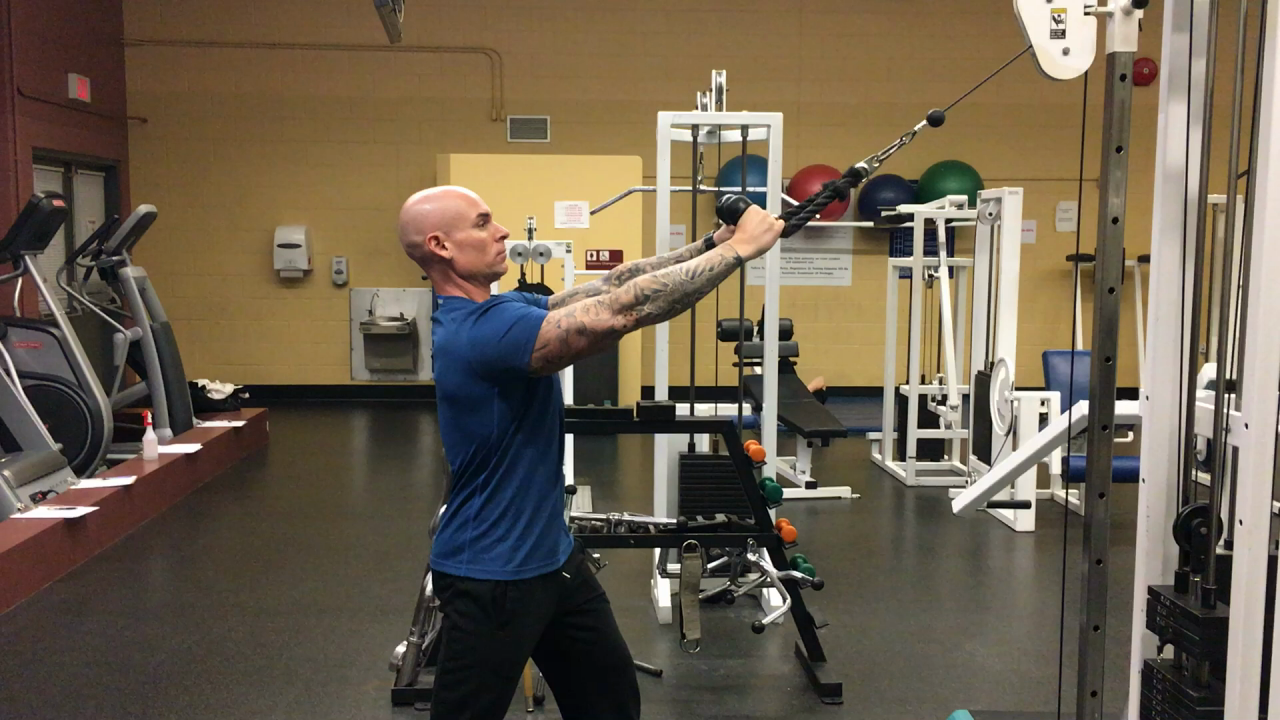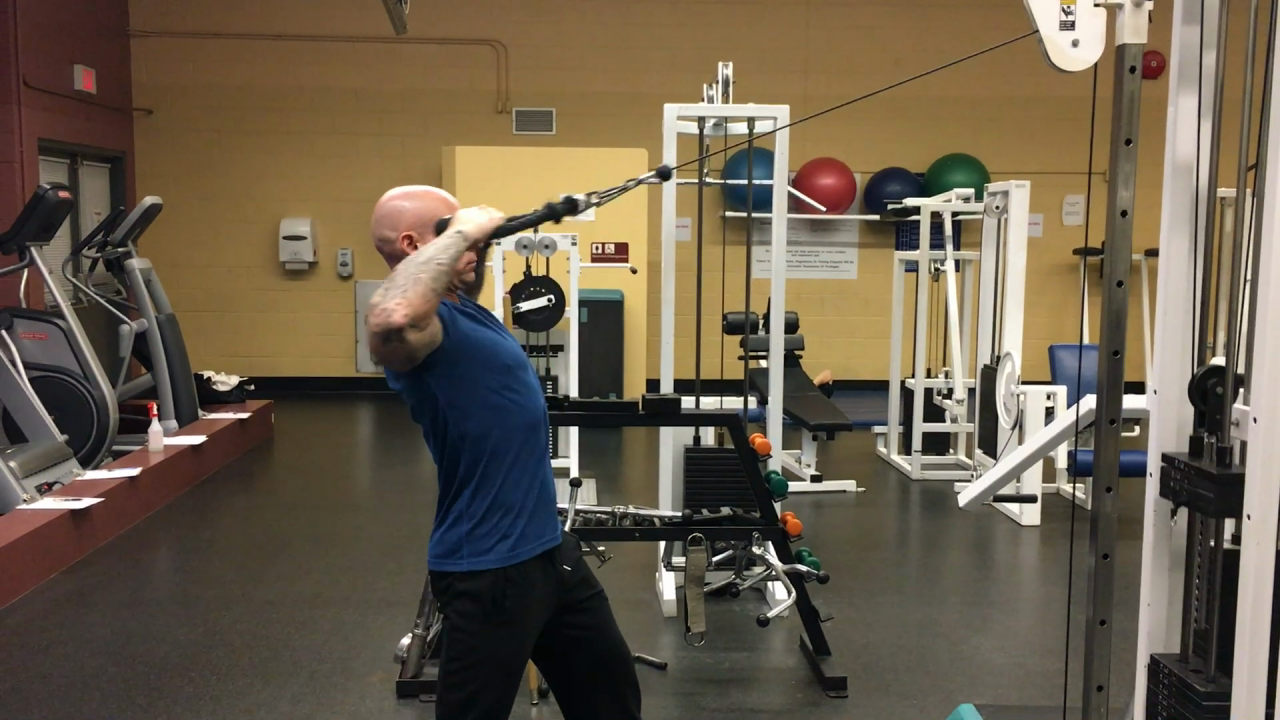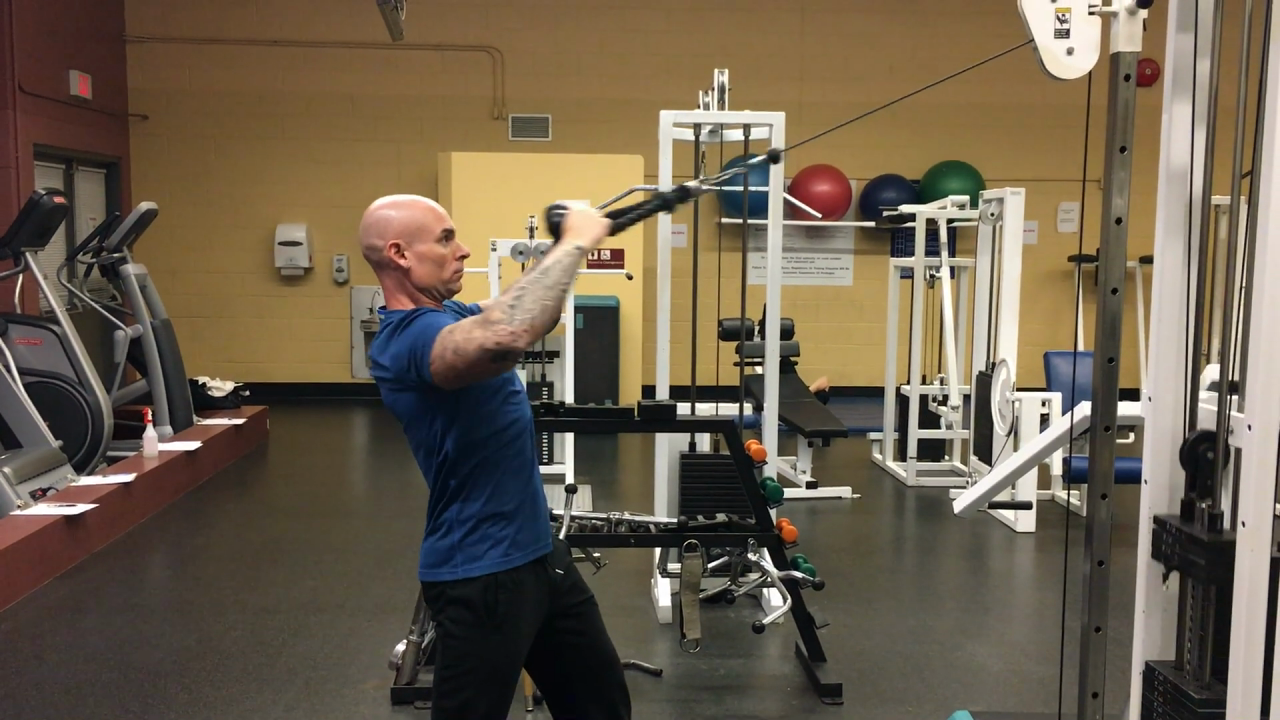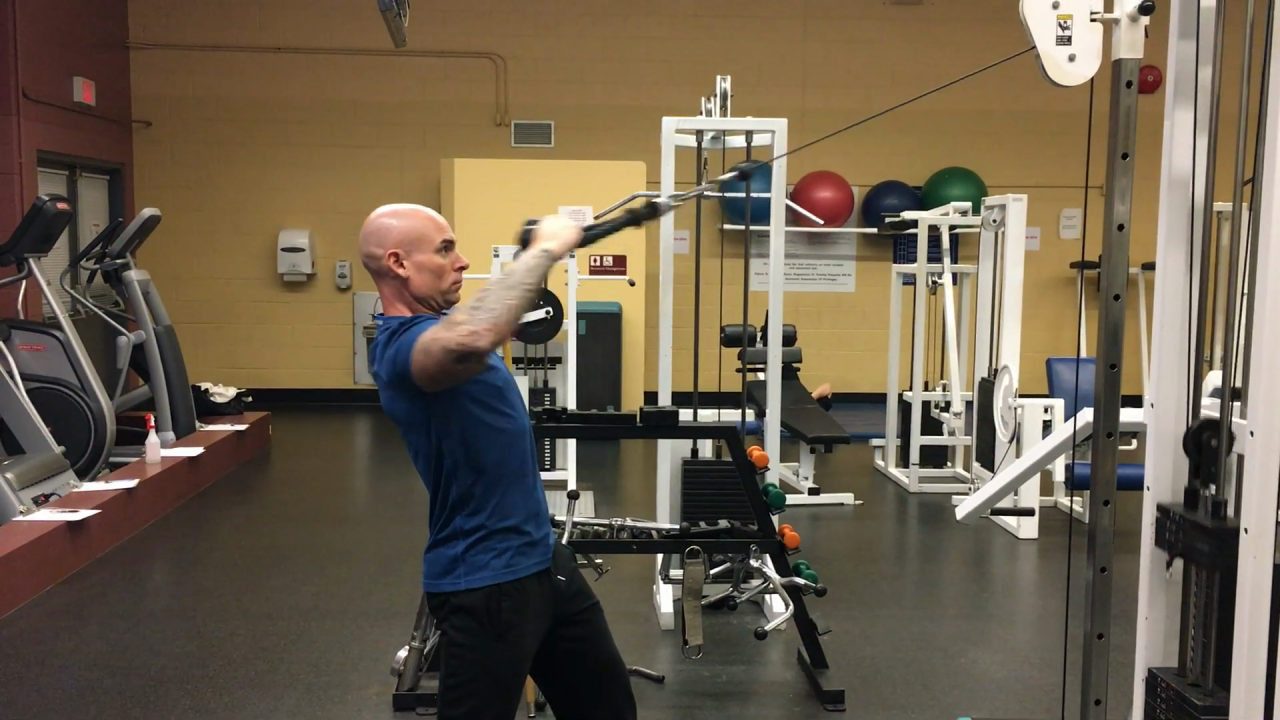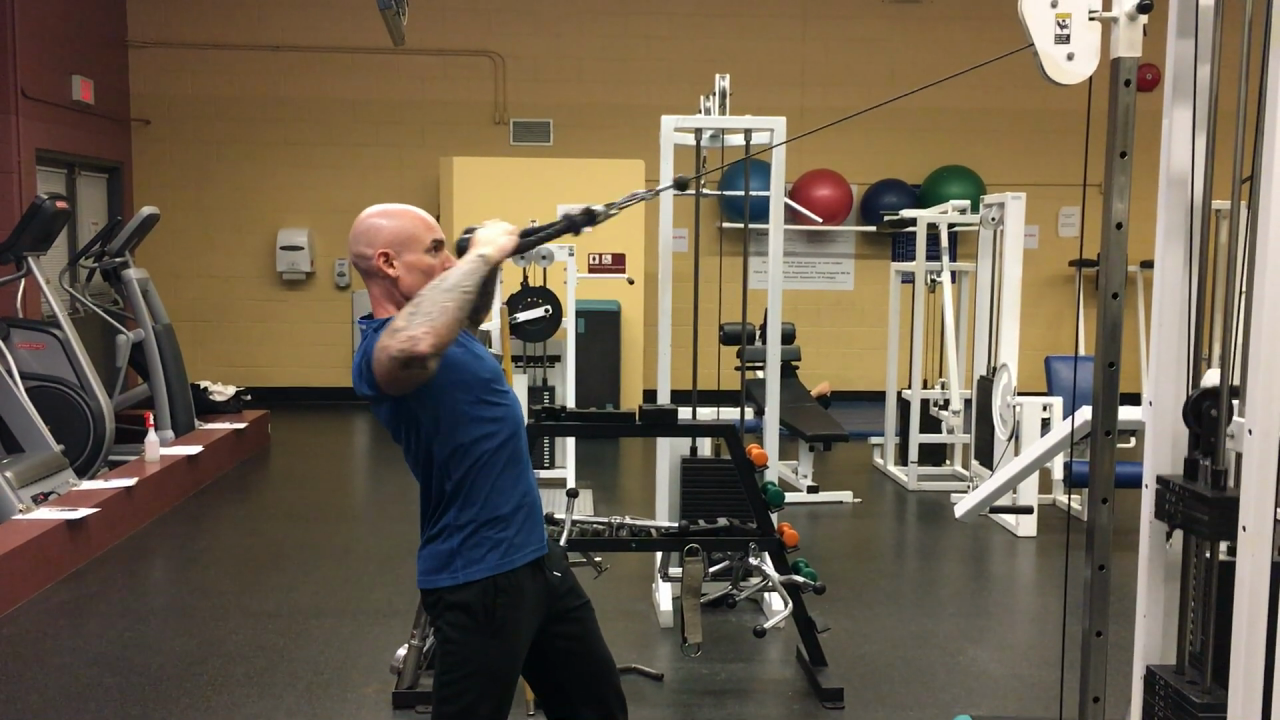
dt=1s
person 1, frame 1
left shoulder: (491, 311)
right shoulder: (481, 331)
left elbow: (605, 288)
right elbow: (620, 313)
left wrist: (710, 244)
right wrist: (737, 250)
left hip: (551, 555)
right hip: (492, 574)
person 1, frame 2
left shoulder: (454, 311)
right shoulder: (422, 326)
right elbow: (390, 316)
left wrist: (477, 237)
right wrist: (457, 233)
left hip: (547, 546)
right hip: (489, 567)
person 1, frame 3
left shoulder: (443, 316)
right shoulder: (409, 340)
left elbow: (500, 313)
right elbow: (507, 336)
left wrist: (571, 244)
right wrist: (575, 245)
left hip: (536, 550)
right hip: (481, 573)
person 1, frame 4
left shoulder: (436, 325)
right shoulder: (405, 341)
left elbow: (487, 316)
right elbow: (472, 341)
left wrist: (537, 250)
right wrist: (544, 249)
left hip: (540, 557)
right hip: (485, 582)
person 1, frame 5
left shoulder: (416, 327)
right shoulder: (389, 345)
left elbow: (465, 315)
right elbow: (419, 345)
left wrist: (487, 258)
right wrist: (481, 255)
left hip: (532, 553)
right hip: (480, 575)
